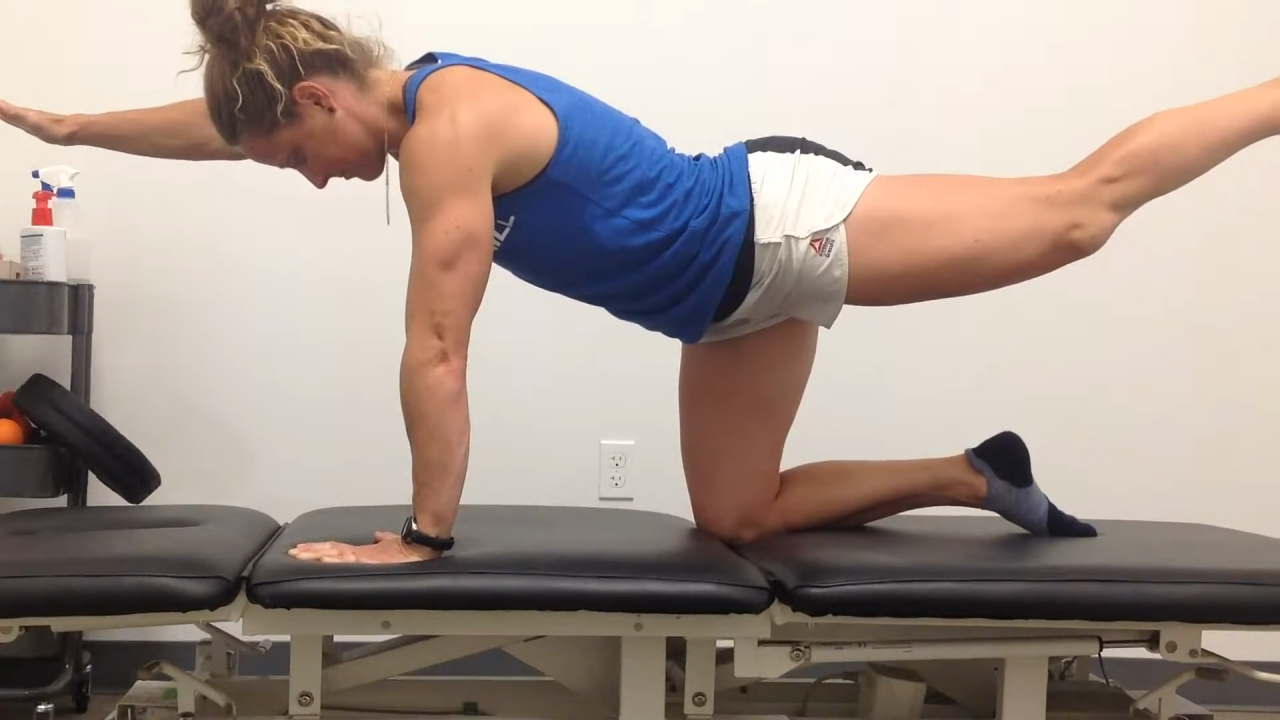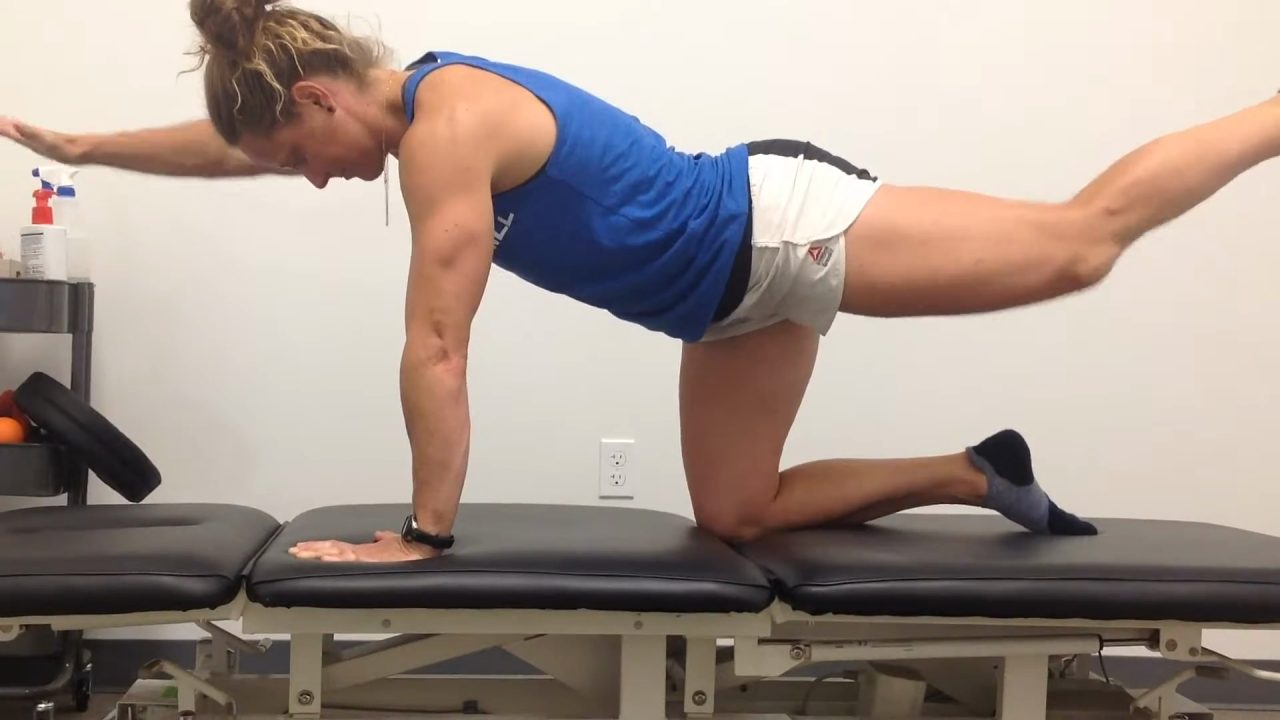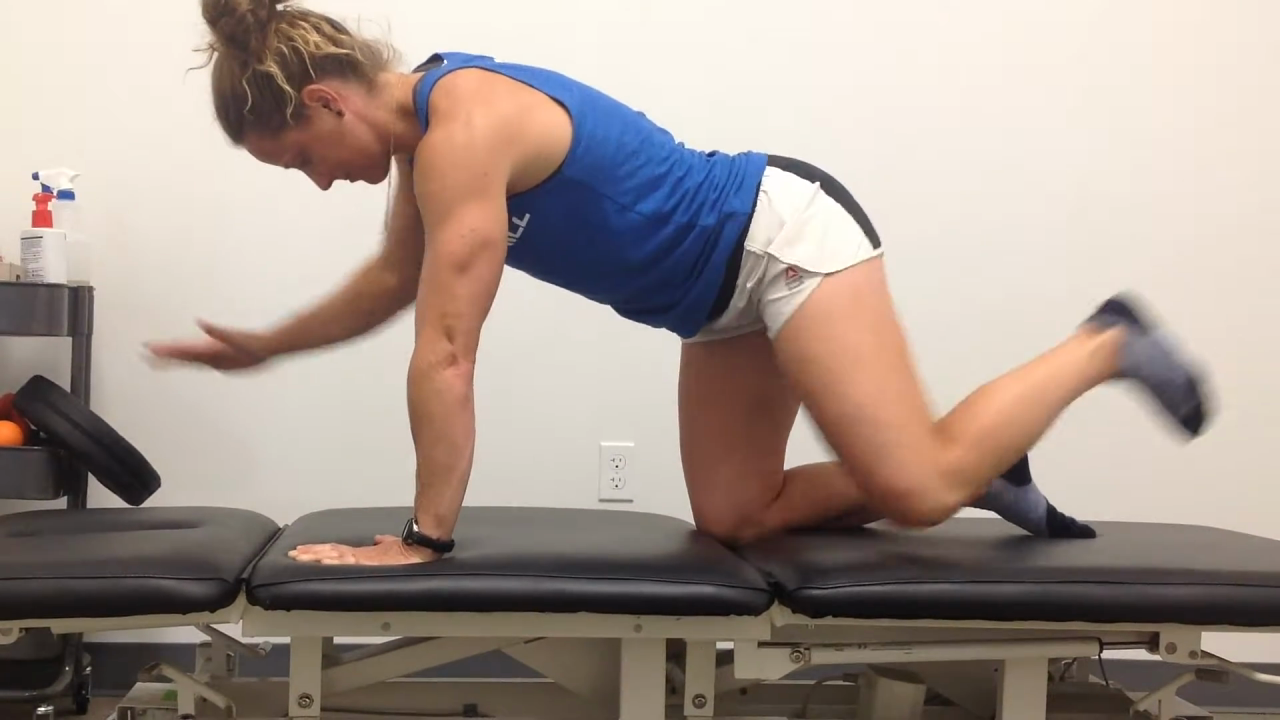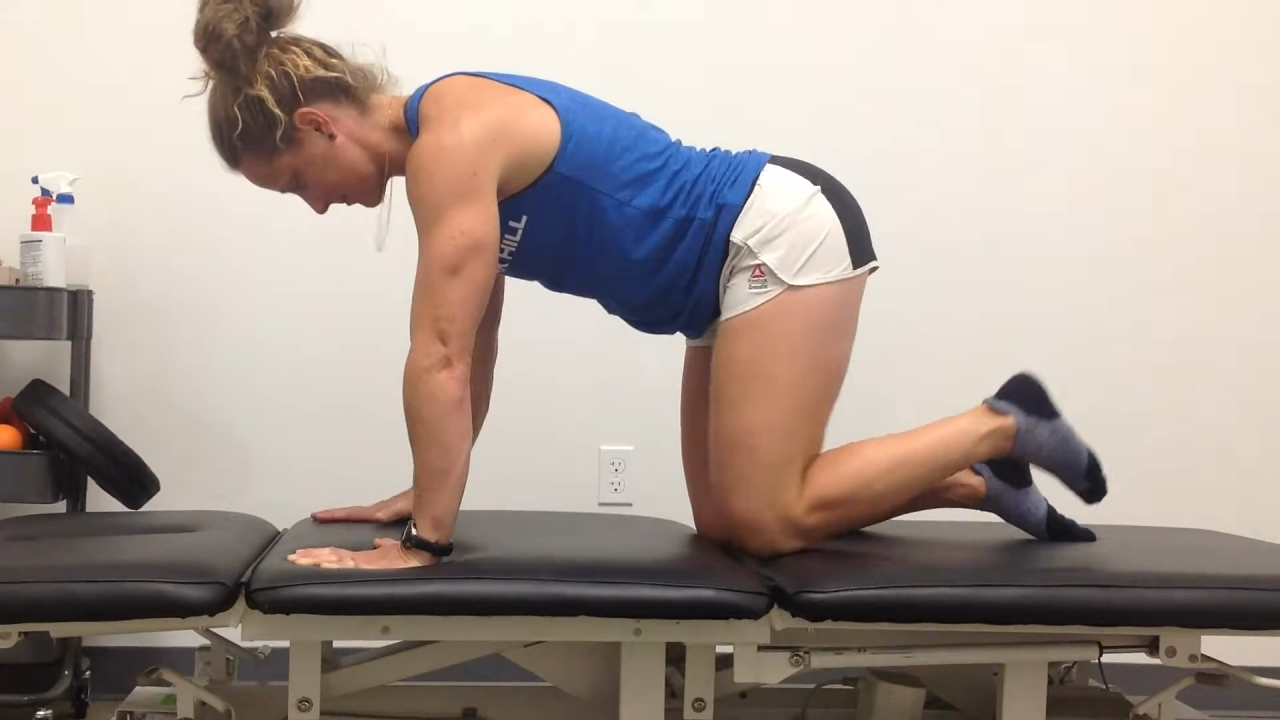
dt=0.5s
person 1, frame 1
left shoulder: (446, 128)
left elbow: (437, 353)
right elbow: (223, 124)
left wrist: (425, 533)
left hip: (784, 218)
right hip: (739, 281)
left knee: (1078, 205)
right knee: (740, 517)
right ankle: (979, 478)
person 1, frame 2
left shoulder: (446, 125)
right shoulder: (420, 102)
left elbow: (435, 353)
right elbow: (240, 144)
left wrist: (423, 531)
left hip: (783, 221)
right hip: (739, 282)
left knee: (1079, 240)
right knee: (738, 515)
right ankle: (977, 476)
person 1, frame 3
left shoulder: (460, 129)
right shoulder: (433, 127)
left elbow: (444, 353)
right elbow: (395, 280)
left wrist: (425, 536)
right wrist: (262, 346)
left hip: (787, 229)
right hip: (737, 280)
left knee: (919, 484)
right knee: (738, 517)
left ankle: (1101, 349)
right ankle: (988, 482)
person 1, frame 4
left shoulder: (449, 139)
right shoulder: (452, 146)
left elbow: (438, 359)
right elbow: (474, 351)
left wrist: (427, 538)
right wrist: (425, 491)
left hip: (783, 231)
right hip: (741, 258)
left knee: (766, 521)
right knee: (730, 522)
left ankle: (1001, 425)
right ankle: (979, 482)
